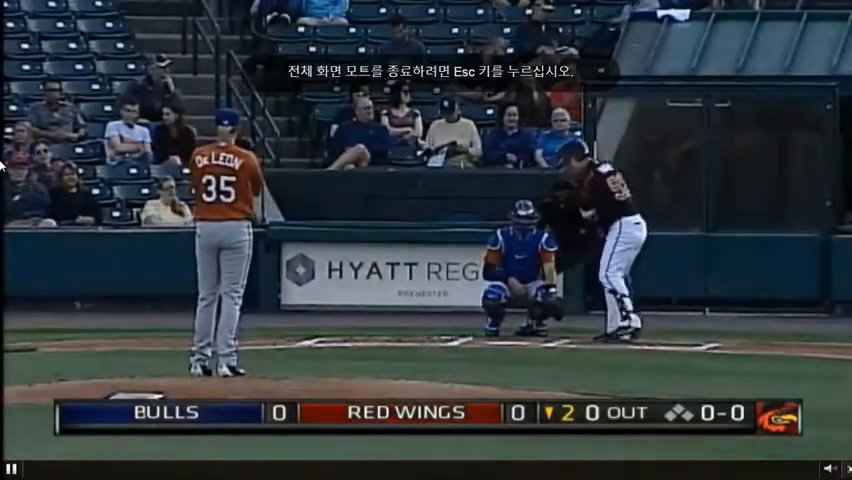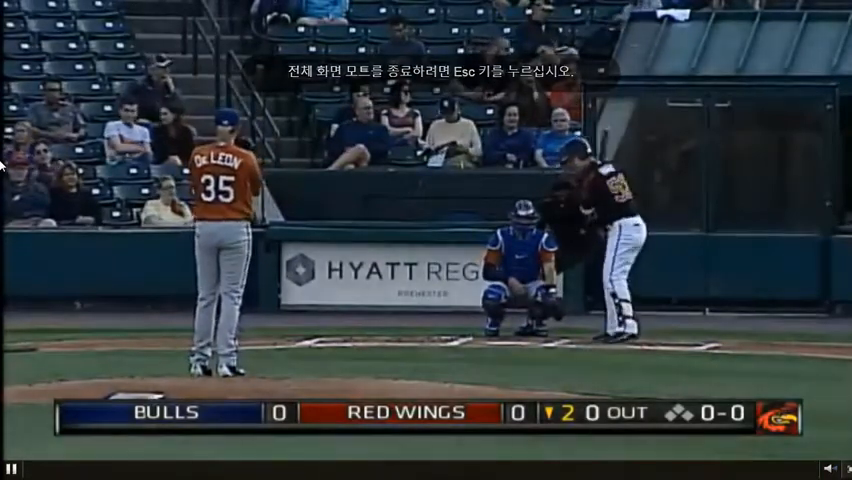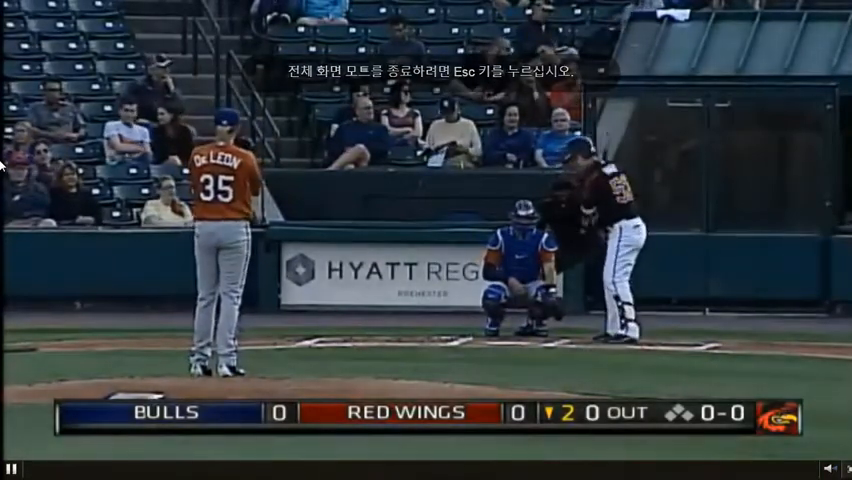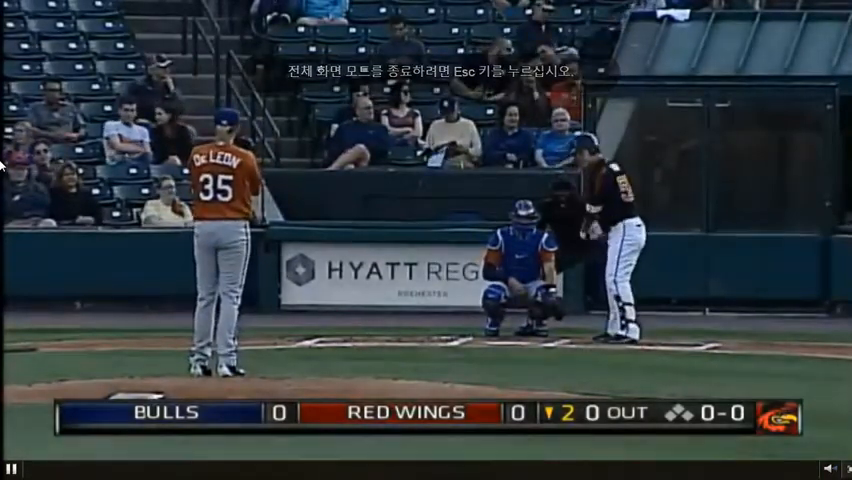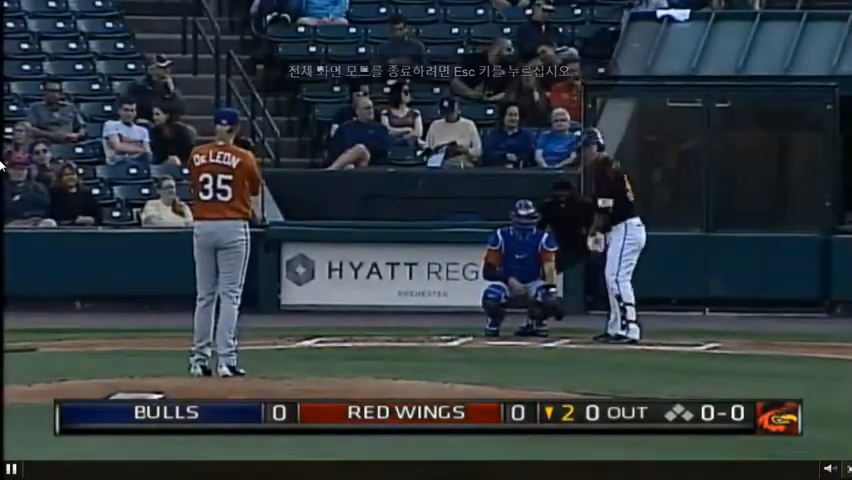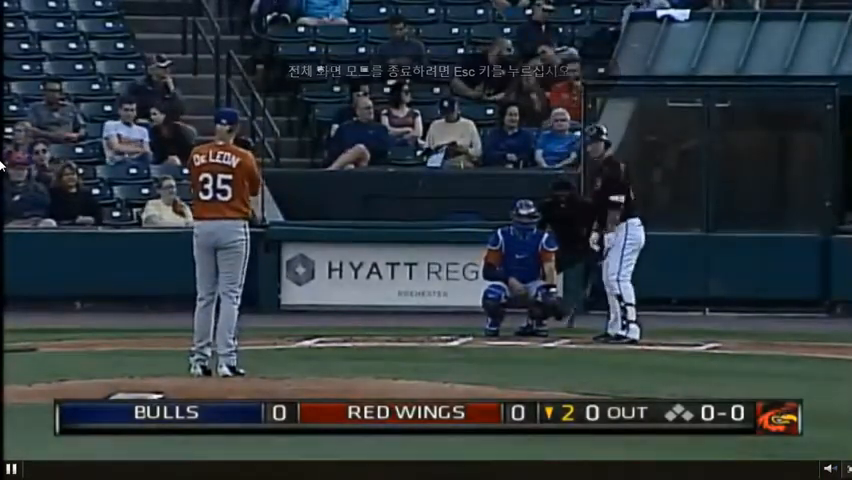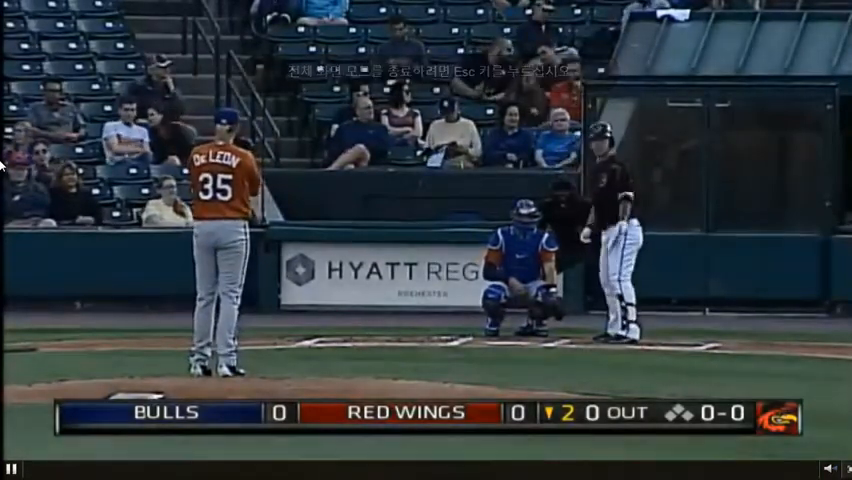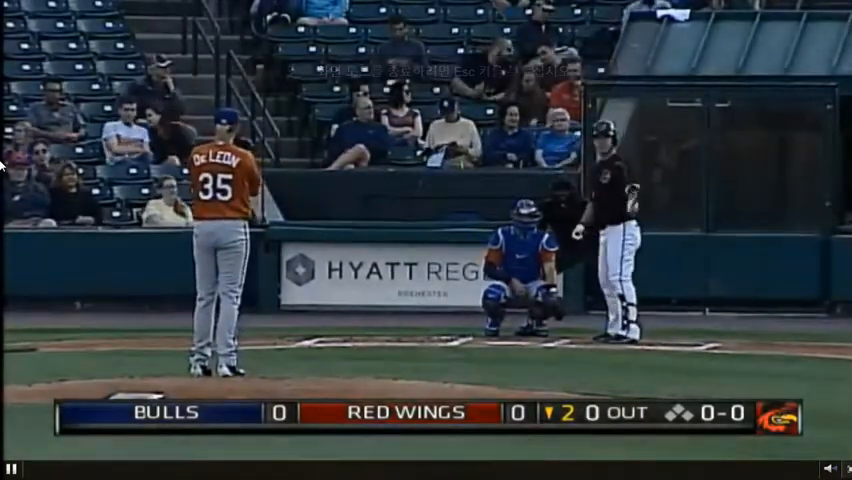
dt=0.1s
person 1, frame 1
left shoulder: (198, 156)
right shoulder: (246, 158)
right elbow: (257, 190)
left hip: (205, 228)
right hip: (236, 229)
left knee: (206, 296)
right knee: (231, 296)
left ankle: (199, 359)
right ankle: (226, 360)
person 1, frame 2
left shoulder: (197, 155)
right shoulder: (246, 158)
right elbow: (256, 190)
left hip: (205, 228)
right hip: (235, 229)
left knee: (206, 295)
right knee: (231, 296)
left ankle: (200, 359)
right ankle: (227, 360)
person 1, frame 3
left shoulder: (197, 155)
right shoulder: (245, 158)
right elbow: (256, 190)
left hip: (204, 228)
right hip: (234, 229)
left knee: (205, 295)
right knee: (230, 296)
left ankle: (199, 359)
right ankle: (226, 360)
person 1, frame 4
left shoulder: (196, 155)
right shoulder: (245, 158)
right elbow: (255, 190)
left hip: (203, 228)
right hip: (233, 228)
left knee: (205, 295)
right knee: (230, 296)
left ankle: (199, 359)
right ankle: (226, 360)
person 1, frame 5
left shoulder: (196, 155)
right shoulder: (244, 158)
right elbow: (255, 190)
left hip: (202, 227)
right hip: (233, 228)
left knee: (204, 295)
right knee: (230, 295)
left ankle: (199, 359)
right ankle: (226, 360)
person 1, frame 6
left shoulder: (196, 155)
right shoulder: (244, 158)
right elbow: (255, 190)
left hip: (203, 227)
right hip: (232, 228)
left knee: (205, 295)
right knee: (229, 295)
left ankle: (199, 359)
right ankle: (226, 360)
person 1, frame 7
left shoulder: (196, 155)
right shoulder: (244, 157)
right elbow: (255, 190)
left hip: (202, 227)
right hip: (233, 228)
left knee: (204, 295)
right knee: (230, 295)
left ankle: (199, 359)
right ankle: (226, 360)
person 1, frame 8
left shoulder: (196, 155)
right shoulder: (244, 157)
right elbow: (254, 190)
left hip: (202, 227)
right hip: (232, 228)
left knee: (204, 295)
right knee: (229, 295)
left ankle: (199, 359)
right ankle: (226, 360)
person 2, frame 1
left shoulder: (589, 178)
right shoulder: (607, 168)
left elbow: (588, 214)
left wrist: (597, 216)
left hip: (623, 227)
right hip: (636, 225)
left knee: (608, 274)
right knee: (612, 276)
left ankle: (628, 321)
right ankle: (614, 328)
person 2, frame 2
left shoulder: (590, 178)
right shoulder: (609, 168)
left elbow: (588, 213)
left wrist: (597, 216)
left hip: (623, 228)
right hip: (635, 226)
left knee: (613, 278)
right knee: (613, 278)
left ankle: (627, 327)
right ankle: (614, 329)
person 2, frame 3
left shoulder: (592, 177)
right shoulder: (611, 168)
left elbow: (588, 213)
left wrist: (587, 221)
right wrist: (597, 218)
left hip: (623, 230)
right hip: (633, 227)
left knee: (615, 279)
right knee: (612, 280)
left ankle: (628, 329)
right ankle: (614, 328)
person 2, frame 4
left shoulder: (599, 173)
right shoulder: (610, 168)
left elbow: (593, 211)
left wrist: (587, 229)
right wrist: (597, 225)
left hip: (625, 229)
right hip: (629, 228)
left knee: (616, 279)
right knee: (614, 279)
left ankle: (629, 330)
right ankle: (615, 329)
person 2, frame 5
left shoulder: (606, 169)
right shoulder: (606, 168)
left elbow: (604, 207)
left wrist: (595, 233)
right wrist: (597, 232)
left hip: (625, 229)
right hip: (618, 230)
left knee: (617, 278)
right knee: (612, 279)
left ankle: (629, 330)
right ankle: (615, 329)
person 2, frame 6
left shoulder: (612, 167)
right shoulder: (603, 168)
left elbow: (617, 204)
left wrist: (608, 231)
right wrist: (596, 230)
left hip: (625, 229)
right hip: (616, 231)
left knee: (618, 278)
right knee: (609, 279)
left ankle: (630, 330)
right ankle: (616, 329)
person 2, frame 7
left shoulder: (615, 167)
right shoulder: (597, 169)
left elbow: (625, 196)
left wrist: (623, 220)
right wrist: (589, 226)
left hip: (624, 230)
right hip: (609, 231)
left knee: (620, 278)
right knee: (607, 280)
left ankle: (629, 330)
right ankle: (616, 329)
person 2, frame 8
left shoulder: (618, 165)
right shoulder: (598, 167)
left elbow: (631, 187)
left wrist: (632, 200)
right wrist: (582, 223)
left hip: (621, 229)
right hip: (607, 231)
left knee: (620, 278)
right knee: (606, 281)
left ankle: (629, 330)
right ankle: (615, 329)
person 3, frame 1
left shoulder: (543, 238)
right shoulder: (500, 237)
left elbow: (549, 267)
right elbow: (487, 271)
left wrist: (552, 290)
right wrist: (509, 280)
left hip: (532, 285)
right hip: (507, 284)
left knee: (550, 300)
right knee: (491, 297)
left ankle: (535, 323)
right ankle: (493, 323)
person 3, frame 2
left shoulder: (543, 239)
right shoulder: (501, 237)
left elbow: (549, 267)
right elbow: (488, 271)
left wrist: (552, 291)
right wrist: (509, 280)
left hip: (532, 285)
right hip: (507, 285)
left knee: (550, 300)
right knee: (491, 297)
left ankle: (535, 324)
right ankle: (493, 324)
person 3, frame 3
left shoulder: (543, 239)
right shoulder: (500, 237)
left elbow: (549, 267)
right elbow: (488, 271)
left wrist: (552, 291)
right wrist: (509, 280)
left hip: (532, 285)
right hip: (507, 285)
left knee: (550, 300)
right knee: (491, 297)
left ankle: (535, 323)
right ankle: (493, 323)
person 3, frame 4
left shoulder: (543, 238)
right shoulder: (500, 236)
left elbow: (549, 267)
right elbow: (488, 271)
left wrist: (552, 291)
right wrist: (509, 280)
left hip: (532, 285)
right hip: (508, 285)
left knee: (550, 299)
right knee: (491, 297)
left ankle: (535, 324)
right ankle: (493, 324)
person 3, frame 5
left shoulder: (543, 238)
right shoulder: (501, 236)
left elbow: (549, 267)
right elbow: (488, 271)
left wrist: (552, 291)
right wrist: (509, 280)
left hip: (532, 285)
right hip: (508, 285)
left knee: (550, 299)
right knee: (491, 297)
left ankle: (535, 323)
right ankle: (494, 323)
person 3, frame 6
left shoulder: (543, 238)
right shoulder: (501, 236)
left elbow: (549, 267)
right elbow: (488, 271)
left wrist: (552, 291)
right wrist: (509, 280)
left hip: (532, 285)
right hip: (508, 285)
left knee: (549, 299)
right knee: (491, 296)
left ankle: (535, 324)
right ankle: (494, 324)
person 3, frame 7
left shoulder: (543, 238)
right shoulder: (501, 236)
left elbow: (550, 267)
right elbow: (488, 271)
left wrist: (552, 291)
right wrist: (510, 280)
left hip: (532, 285)
right hip: (508, 284)
left knee: (549, 299)
right knee: (491, 297)
left ankle: (536, 323)
right ankle: (494, 323)
person 3, frame 8
left shoulder: (544, 239)
right shoulder: (502, 236)
left elbow: (549, 267)
right elbow: (489, 269)
left wrist: (552, 291)
right wrist: (511, 280)
left hip: (532, 285)
right hip: (508, 284)
left knee: (549, 299)
right knee: (491, 296)
left ankle: (535, 324)
right ankle: (493, 324)
